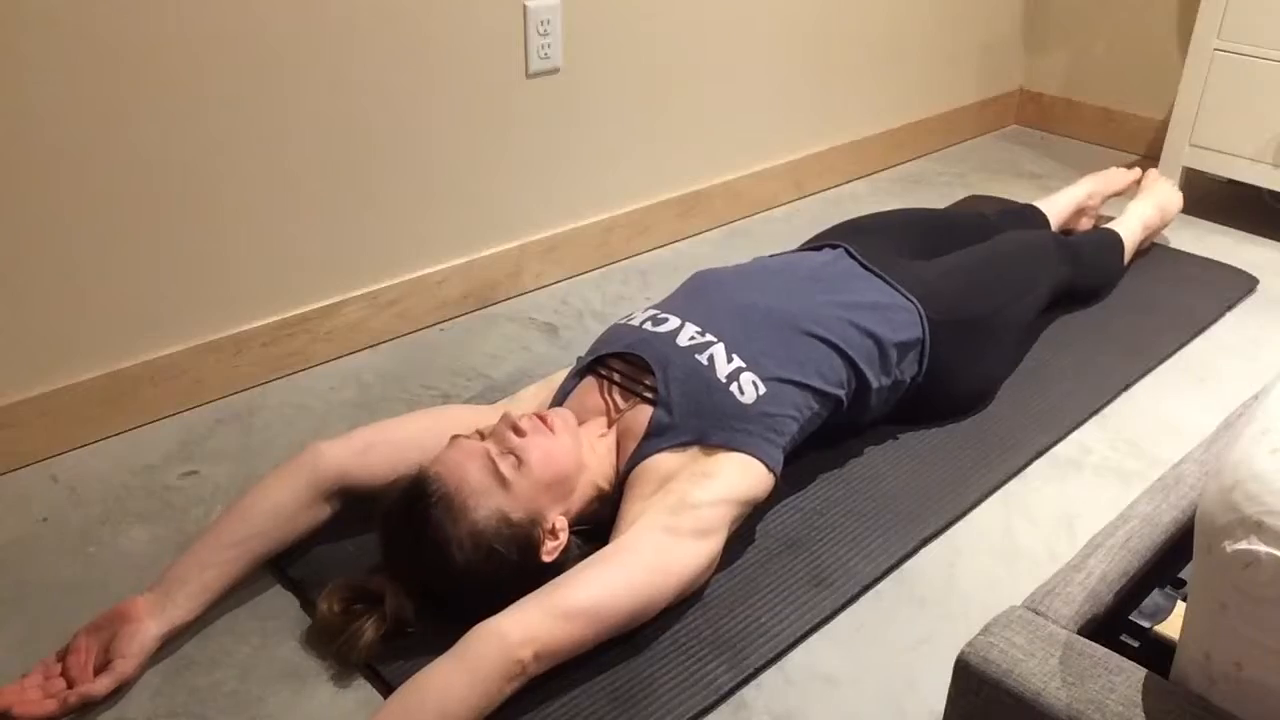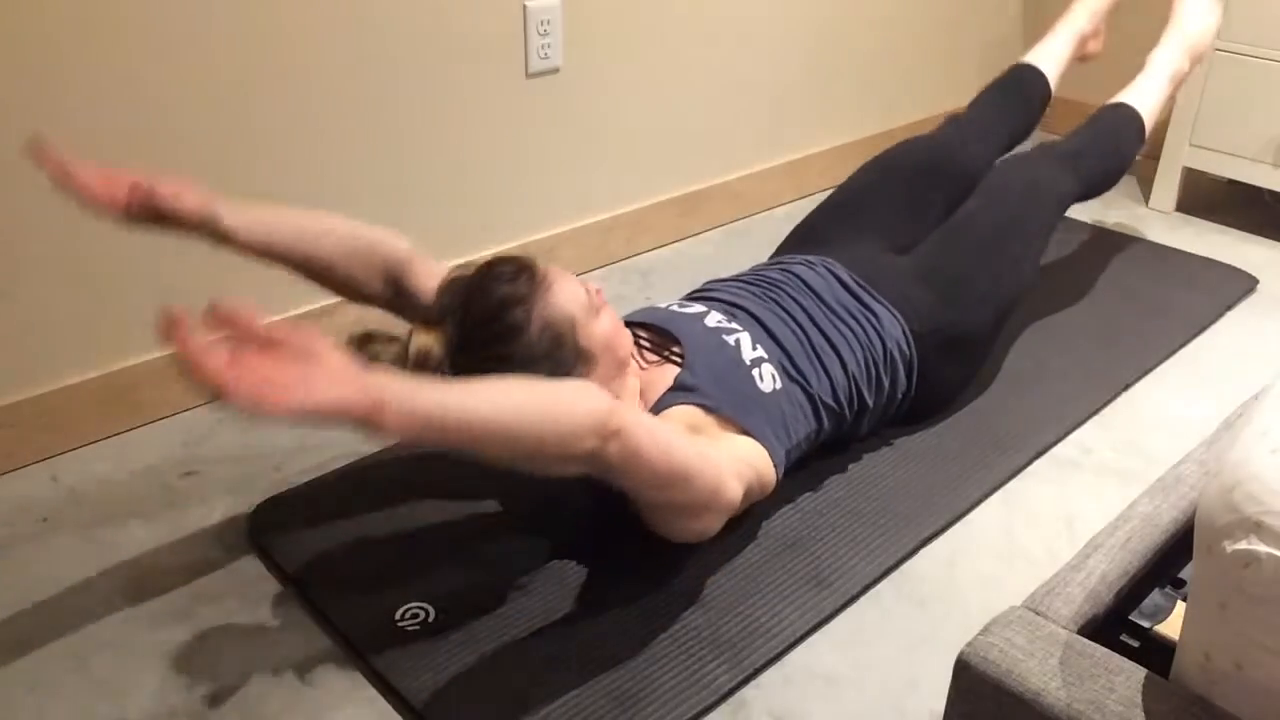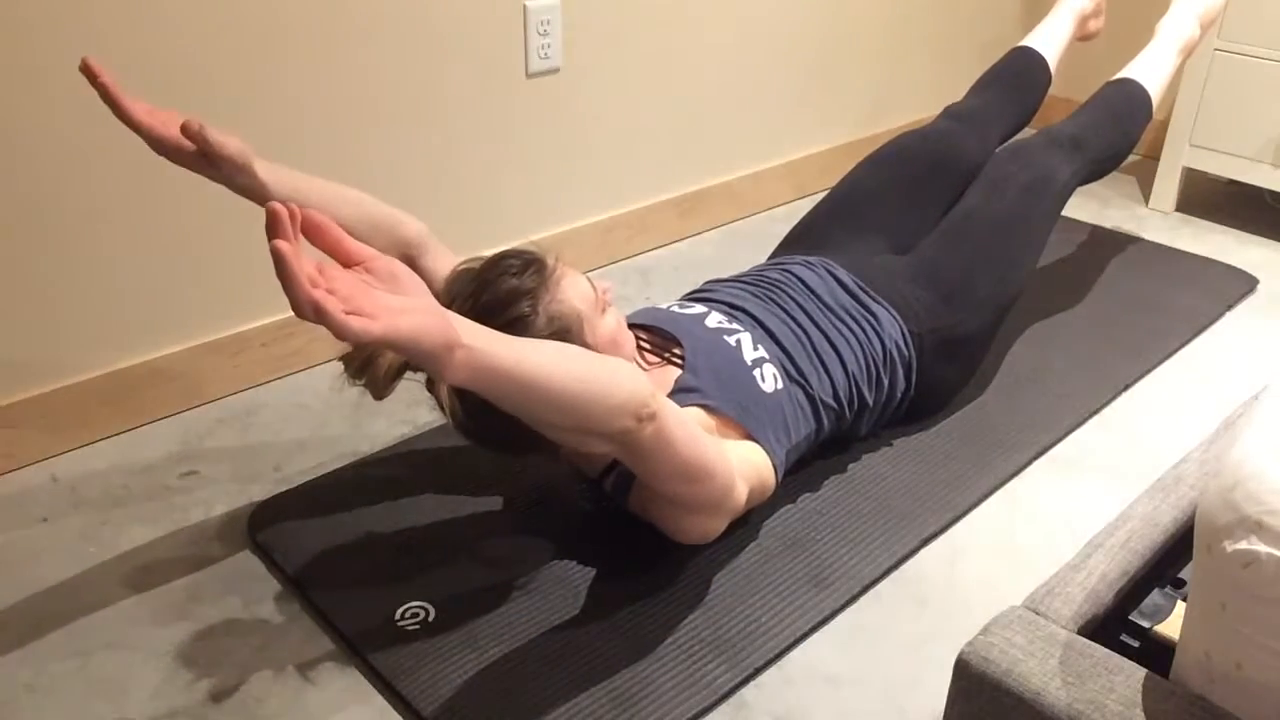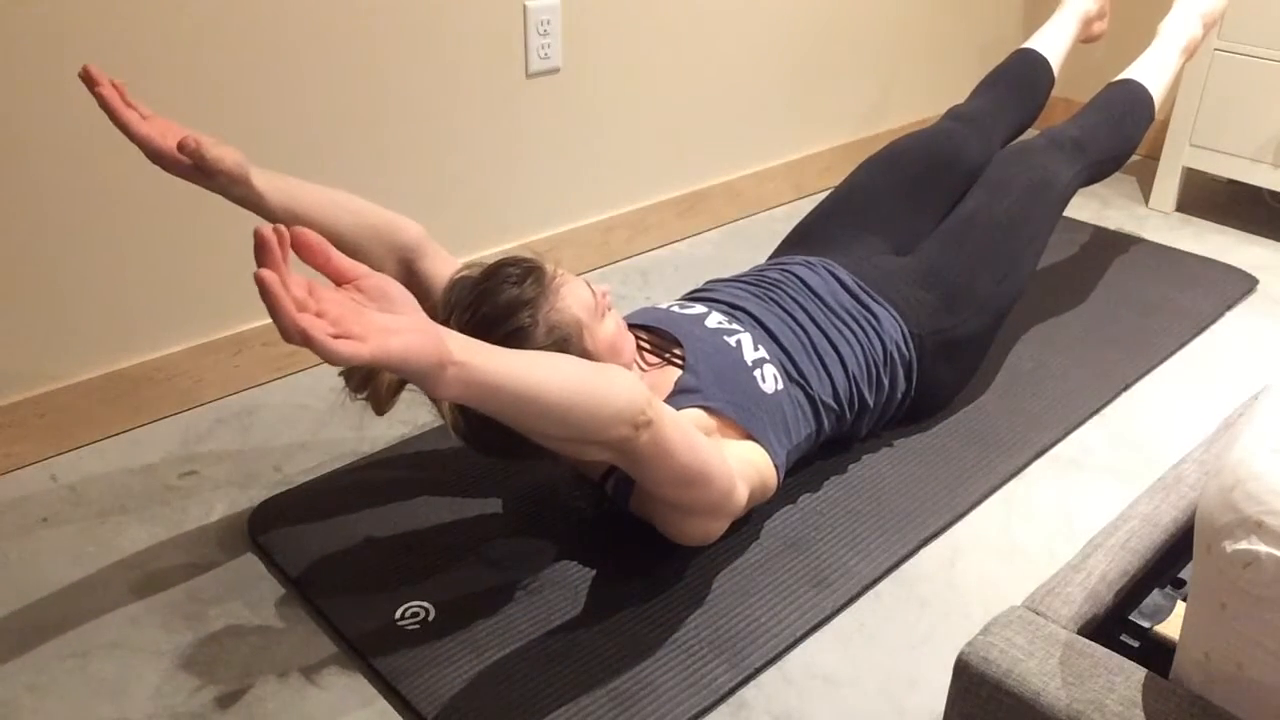
dt=1s
person 1, frame 1
left shoulder: (557, 404)
right shoulder: (686, 497)
left hip: (832, 267)
right hip: (921, 334)
left knee: (976, 218)
right knee: (1045, 261)
left ankle: (1082, 198)
right ankle: (1131, 216)
person 1, frame 2
left shoulder: (596, 362)
right shoulder: (696, 473)
left elbow: (397, 263)
right elbow: (600, 433)
left wrist: (203, 210)
right wrist: (366, 396)
left hip: (814, 272)
right hip: (907, 334)
left knee: (966, 141)
right knee: (1046, 174)
person 1, frame 3
left shoulder: (597, 363)
right shoulder: (689, 482)
left elbow: (415, 248)
right elbow: (636, 410)
left wrist: (233, 167)
right wrist: (438, 338)
left hip: (806, 272)
right hip: (909, 328)
left knee: (965, 133)
right knee: (1040, 161)
person 1, frame 4
left shoulder: (600, 359)
right shoulder: (692, 483)
left elbow: (411, 251)
right elbow: (633, 417)
left wrist: (227, 173)
right wrist: (432, 354)
left hip: (805, 274)
right hip: (908, 331)
left knee: (965, 137)
right knee: (1043, 163)
